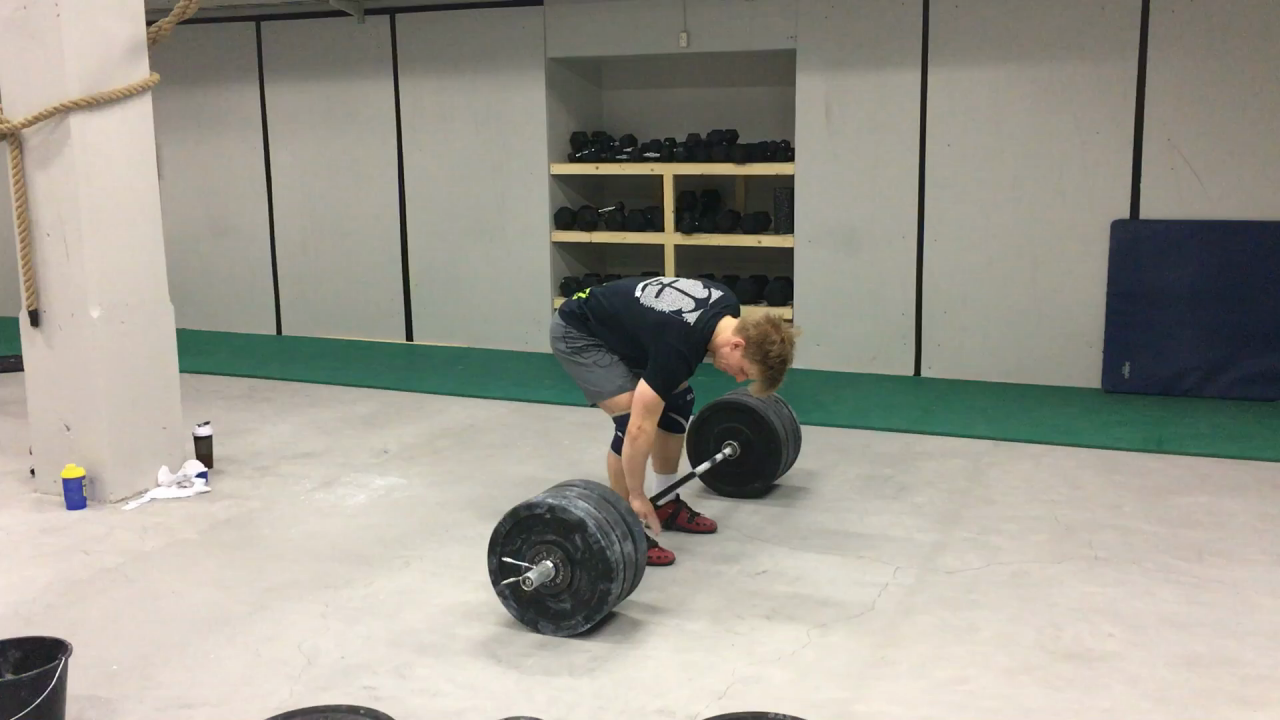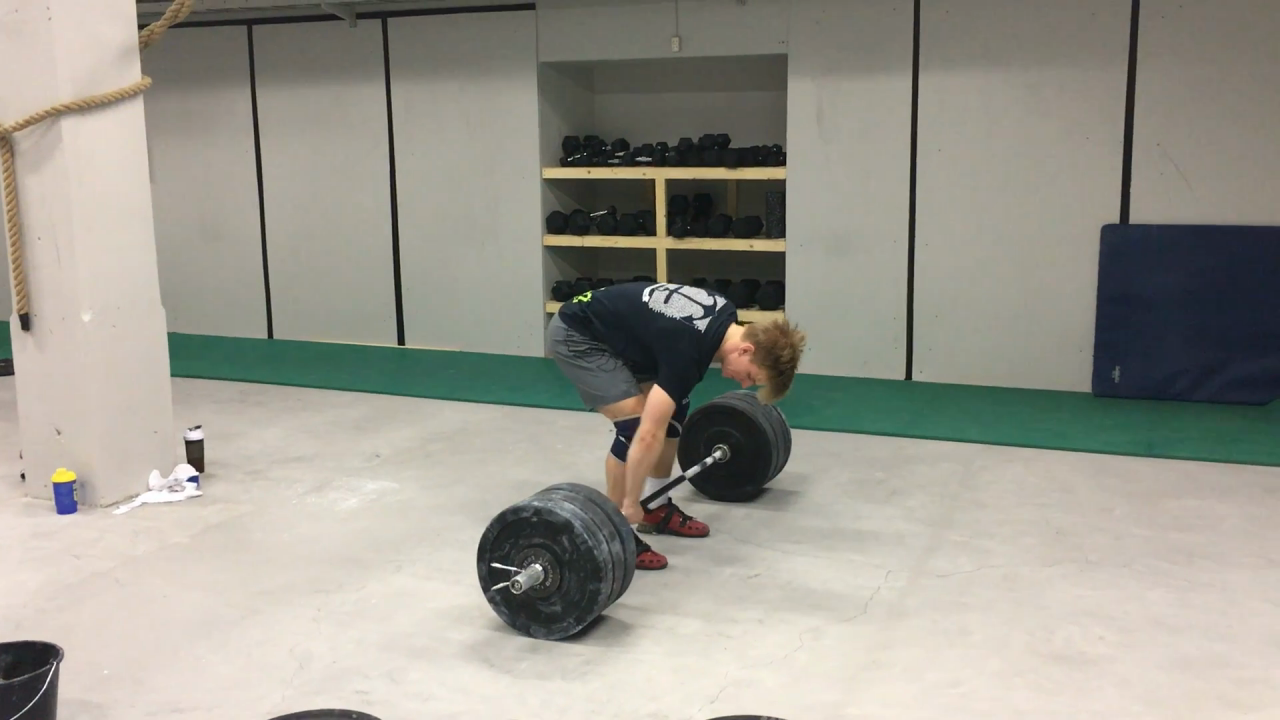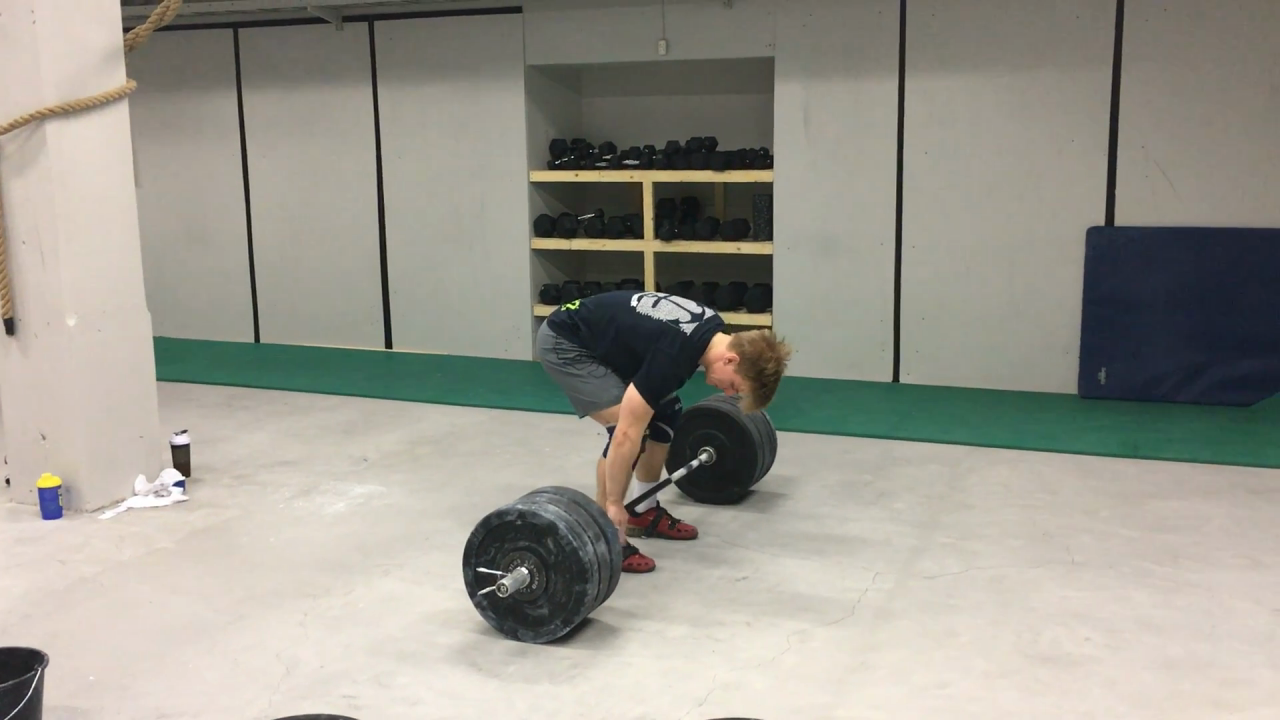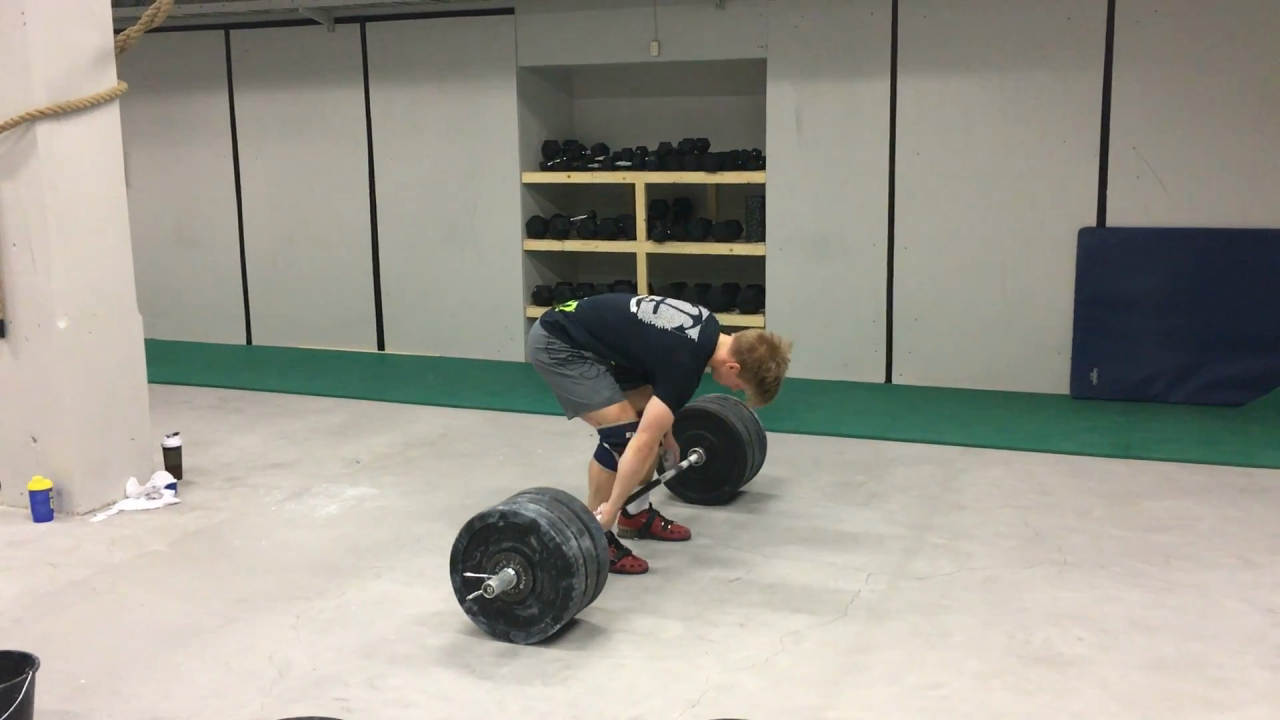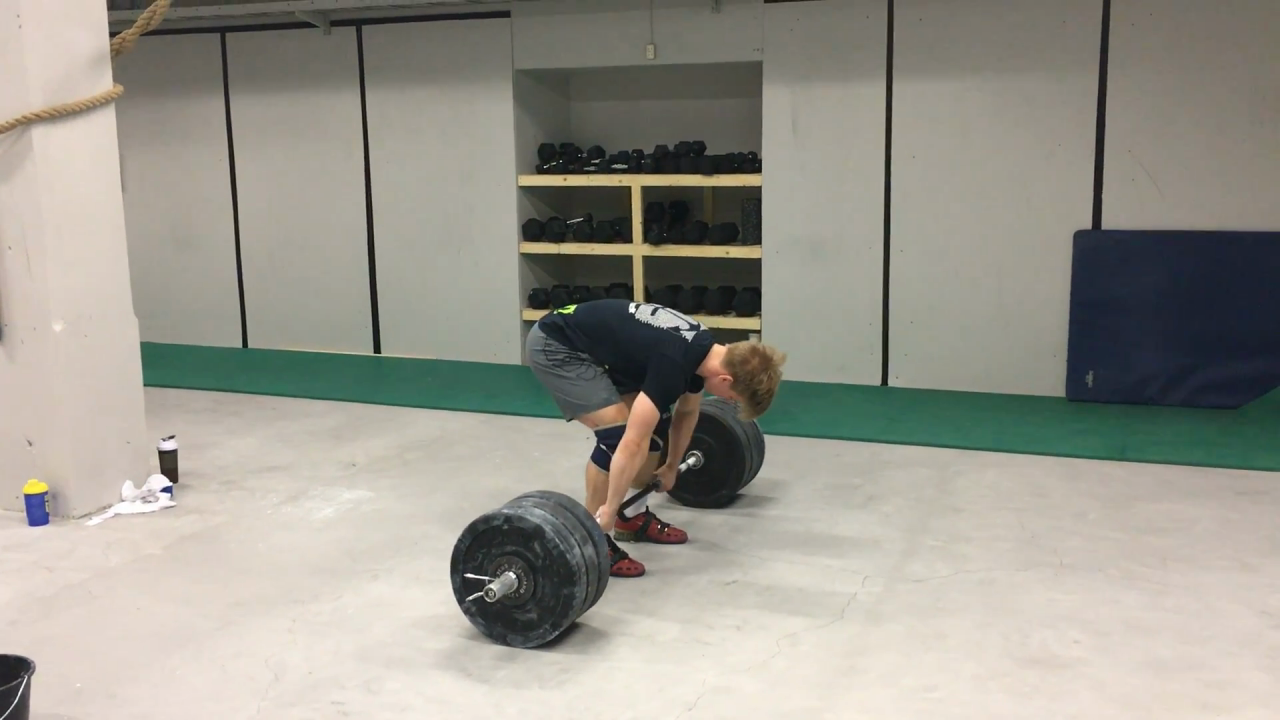
dt=0.4s
person 1, frame 1
left shoulder: (726, 307)
right shoulder: (678, 345)
right elbow: (640, 428)
right wrist: (637, 497)
left hip: (616, 324)
right hip: (577, 333)
left knee: (678, 402)
right knee: (631, 417)
left ankle: (665, 504)
person 1, frame 2
left shoulder: (725, 316)
right shoulder: (688, 351)
right elbow: (649, 434)
right wrist: (631, 503)
left hip: (612, 328)
right hip: (575, 335)
left knee: (674, 406)
right knee: (634, 422)
left ankle: (657, 509)
person 1, frame 3
left shoulder: (712, 329)
right shoulder: (673, 356)
right elbow: (626, 434)
right wrist: (614, 504)
left hip: (600, 338)
right hip: (563, 343)
left knee: (665, 411)
right knee: (631, 427)
left ankle: (644, 512)
person 1, frame 4
left shoulder: (709, 330)
right shoulder: (684, 361)
right elbow: (644, 442)
left wrist: (668, 435)
right wrist: (611, 509)
left hip: (591, 338)
right hip: (556, 344)
left knee: (654, 417)
right knee: (621, 430)
left ankle: (636, 514)
person 1, frame 5
left shoulder: (702, 349)
right shoulder: (674, 363)
left elbow: (687, 412)
right elbow: (633, 442)
left wrist: (670, 468)
right wrist: (609, 509)
left hip: (591, 342)
right hip: (554, 346)
left knee: (654, 421)
right knee: (617, 431)
left ankle: (634, 518)
